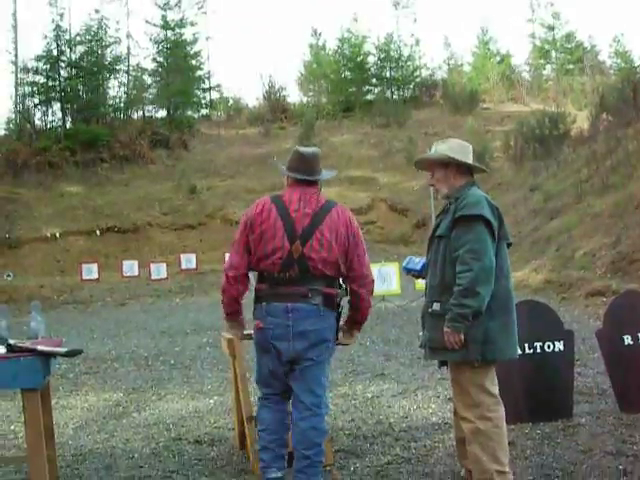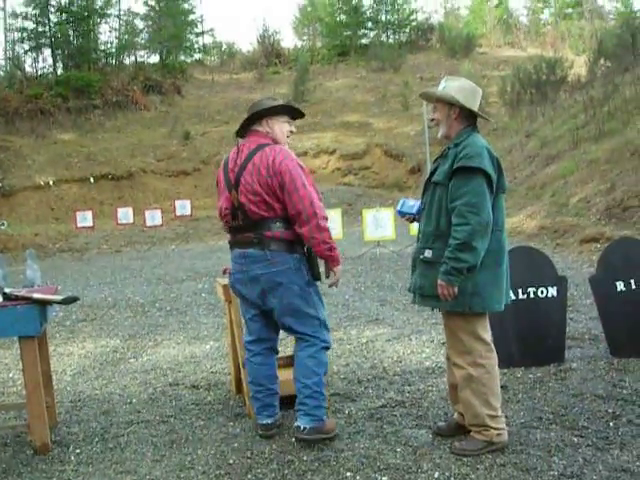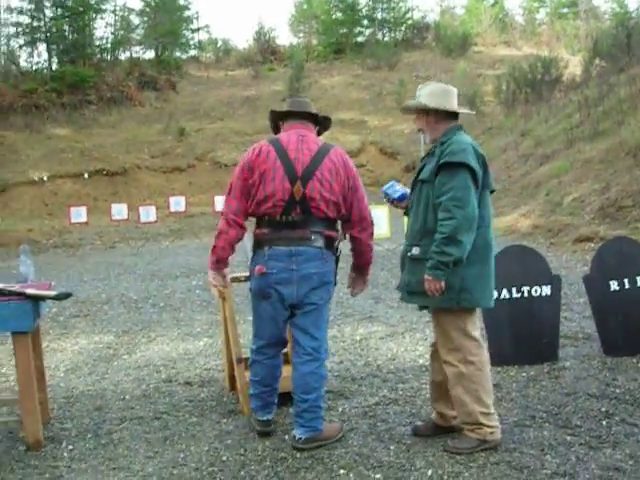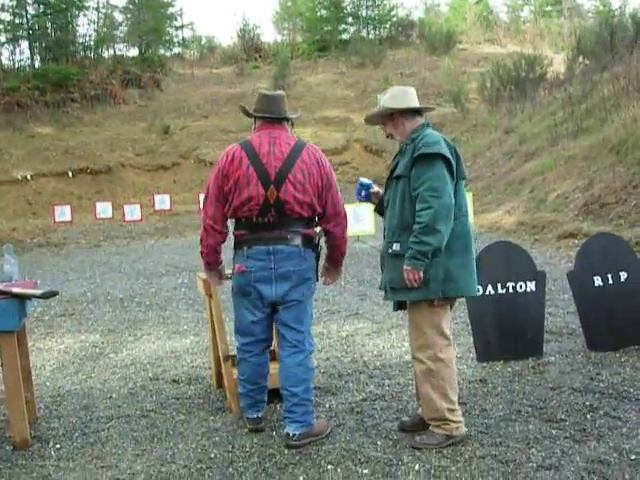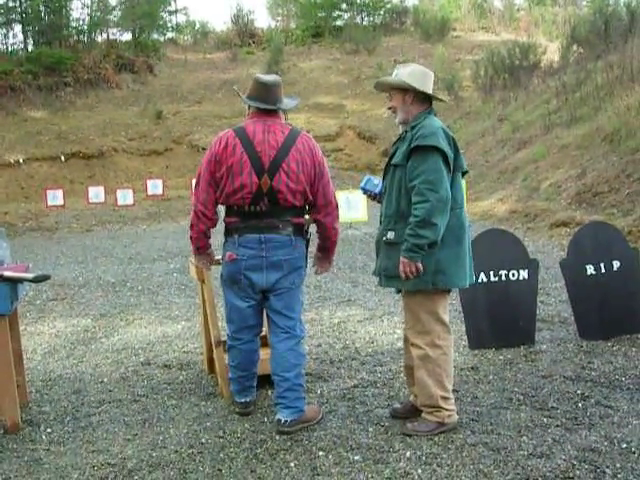
dt=1s
person 1, frame 1
left shoulder: (472, 205)
right shoulder: (461, 206)
left elbow: (476, 270)
left wrist: (457, 320)
right wrist: (428, 272)
left hip: (471, 330)
right hip: (464, 329)
left knee: (479, 409)
right knee: (466, 407)
person 1, frame 2
left shoulder: (471, 154)
right shoulder: (460, 151)
left elbow: (473, 222)
left wrist: (452, 273)
right wrist: (423, 215)
left hip: (463, 278)
right hip: (454, 273)
left knee: (472, 353)
right knee: (459, 350)
left ankle: (489, 429)
right ankle: (466, 415)
person 1, frame 3
left shoulder: (457, 152)
right shoulder: (449, 150)
left elbow: (459, 217)
left wrist: (438, 267)
right wrist: (411, 206)
left hip: (452, 275)
right hip: (446, 273)
left knee: (462, 352)
right knee: (443, 349)
left ankle: (482, 428)
right ankle: (447, 416)
person 1, frame 4
left shoulder: (429, 147)
right shoulder: (415, 150)
left elbow: (437, 209)
left wrist: (417, 258)
right wrist: (383, 202)
left hip: (428, 269)
right hip: (420, 267)
left knee: (431, 347)
right knee: (423, 344)
left ankle: (447, 423)
right ankle: (431, 412)
person 1, frame 5
left shoulder: (428, 136)
right shoulder: (418, 135)
left elbow: (432, 200)
left wrist: (412, 250)
right wrist: (385, 195)
left hip: (425, 258)
right hip: (416, 256)
left knee: (428, 335)
right knee: (415, 332)
left ankle: (440, 411)
right ankle: (421, 398)
person 2, frame 1
left shoulder: (260, 210)
right shoulder: (341, 216)
left elbow: (235, 269)
right elbow: (362, 279)
left wrist: (232, 313)
right wrist: (354, 322)
left hip: (270, 316)
right hip: (316, 318)
left knee: (272, 396)
right knee: (310, 404)
person 2, frame 2
left shoulder: (229, 163)
right shoulder: (278, 157)
right elbow: (309, 213)
right wrist: (331, 257)
left hip: (242, 263)
right hip: (280, 262)
left knee: (258, 344)
right knee: (313, 337)
left ankle: (266, 418)
right ankle: (310, 420)
person 2, frame 3
left shoulder: (258, 154)
right shoulder: (338, 158)
left elbow: (232, 215)
right elbow: (360, 221)
left wrist: (218, 262)
right wrist: (361, 267)
left hip: (270, 260)
right hip: (316, 261)
left knee: (266, 344)
right knee: (311, 348)
left ankle: (263, 415)
right ankle: (308, 429)
person 2, frame 4
left shoulder: (232, 156)
right shoulder: (312, 156)
left elbow: (212, 218)
right elbow: (334, 217)
left wrist: (211, 262)
right wrist: (335, 261)
left hip: (250, 260)
right hip: (296, 259)
left knee: (251, 343)
right knee: (296, 345)
left ankle: (254, 413)
right ankle: (299, 425)
person 2, frame 5
left shoulder: (224, 143)
right shoulder: (305, 144)
left elbow: (203, 203)
right elbow: (325, 206)
left wrist: (201, 247)
right wrist: (326, 251)
left hip: (240, 247)
right hip: (287, 248)
left knee: (242, 330)
right knee: (287, 332)
left ankle: (243, 397)
right ankle: (290, 411)
